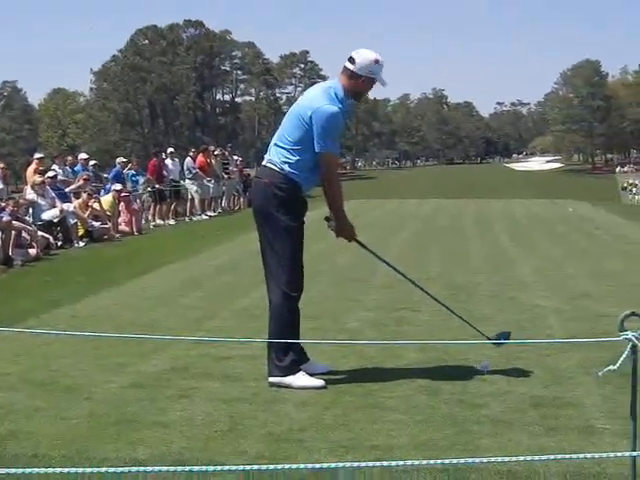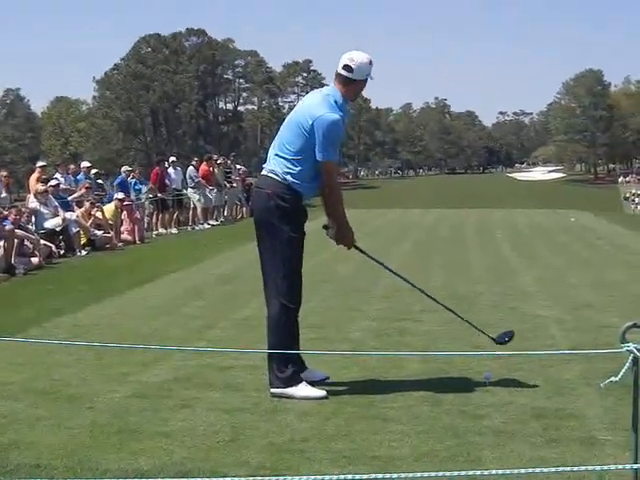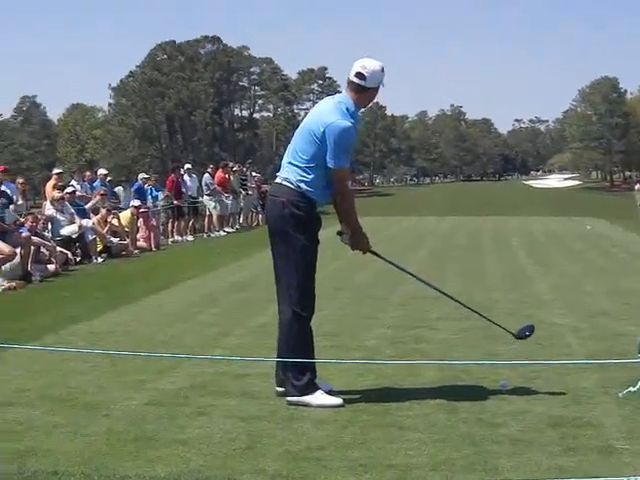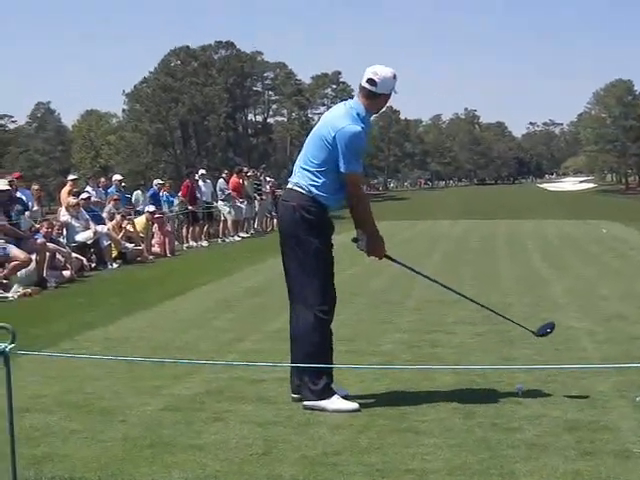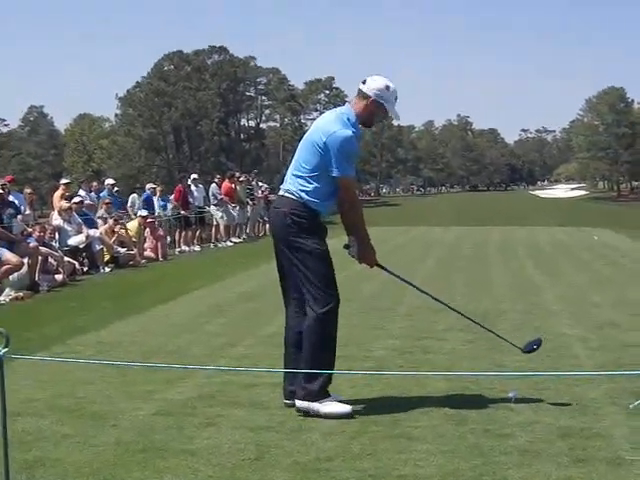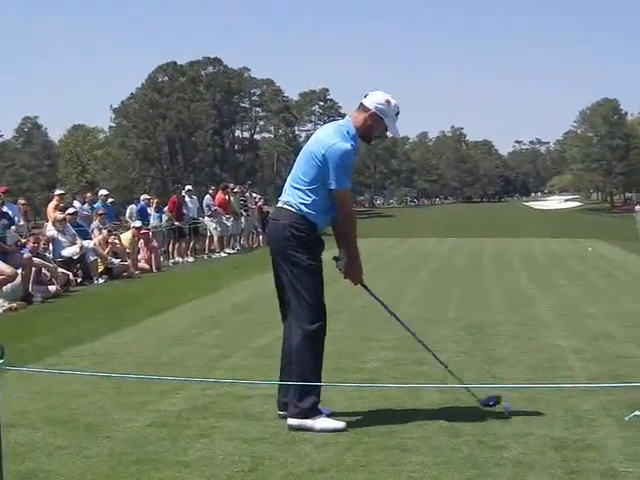
dt=0.2s
person 1, frame 1
left shoulder: (324, 93)
right shoulder: (329, 109)
left elbow: (325, 169)
right elbow: (329, 172)
left wrist: (336, 213)
right wrist: (341, 220)
left hip: (276, 187)
right hip: (279, 190)
left knee: (286, 278)
right knee: (286, 280)
left ankle: (291, 357)
right ankle: (283, 368)
person 1, frame 2
left shoulder: (319, 98)
right shoulder: (330, 117)
left elbow: (322, 175)
right elbow: (329, 180)
left wrist: (333, 219)
right wrist: (342, 226)
left hip: (273, 194)
right hip: (280, 199)
left knee: (282, 288)
right knee: (285, 291)
left ankle: (288, 366)
right ankle: (284, 378)
person 1, frame 3
left shoulder: (331, 106)
right shoulder: (341, 124)
left elbow: (334, 183)
right elbow: (341, 187)
left wrist: (347, 224)
right wrist: (356, 231)
left hip: (286, 202)
right hip: (295, 207)
left knee: (292, 296)
right knee: (299, 300)
left ankle: (289, 375)
right ankle: (299, 386)
person 1, frame 4
left shoulder: (343, 114)
right shoulder: (351, 128)
left elbow: (348, 188)
right elbow: (355, 191)
left wrist: (362, 230)
right wrist: (373, 236)
left hip: (297, 209)
right hip: (305, 212)
left knee: (304, 301)
right knee: (319, 303)
left ankle: (303, 381)
right ankle: (316, 390)
person 1, frame 5
left shoulder: (337, 120)
right shoulder: (342, 133)
left elbow: (341, 193)
right elbow: (349, 196)
left wrist: (354, 238)
right wrist: (365, 244)
left hip: (290, 215)
right hip: (298, 218)
left knee: (300, 304)
right knee: (323, 302)
left ankle: (296, 387)
right ankle: (311, 391)
person 1, frame 6
left shoulder: (335, 132)
right shoulder: (341, 146)
left elbow: (336, 207)
right elbow: (344, 210)
left wrist: (345, 252)
right wrist: (353, 259)
left hip: (287, 227)
right hip: (296, 231)
left knee: (297, 318)
right knee: (310, 319)
left ankle: (290, 398)
right ankle: (303, 409)
